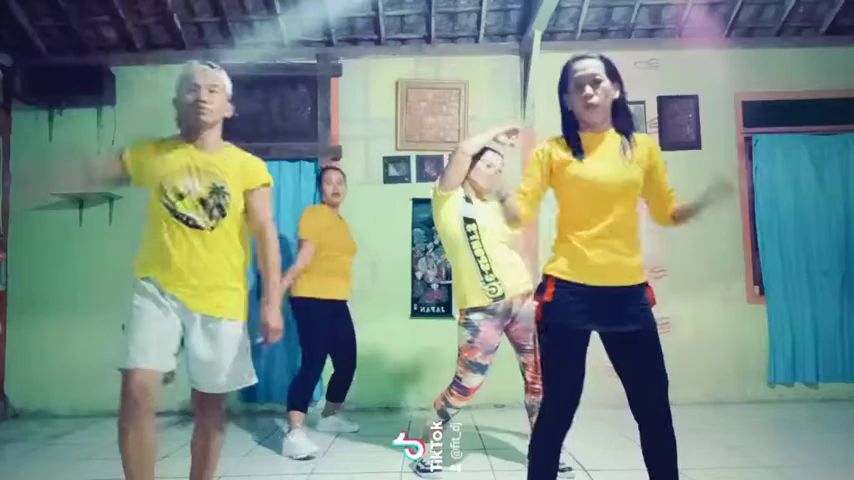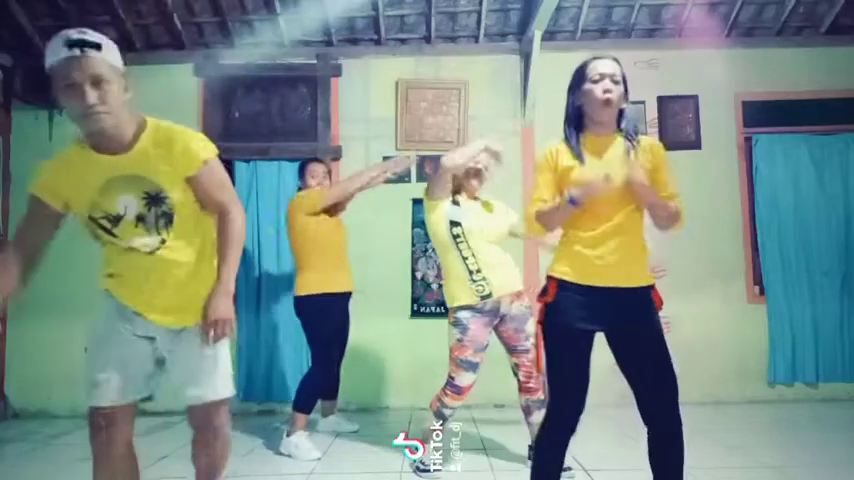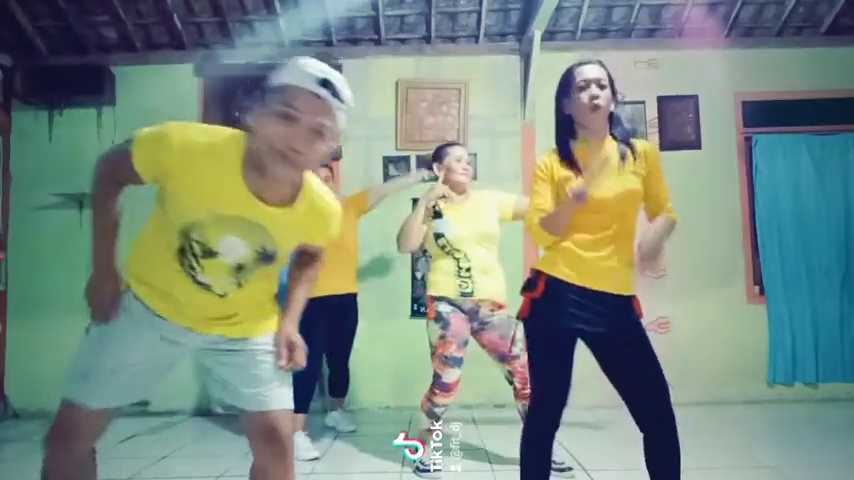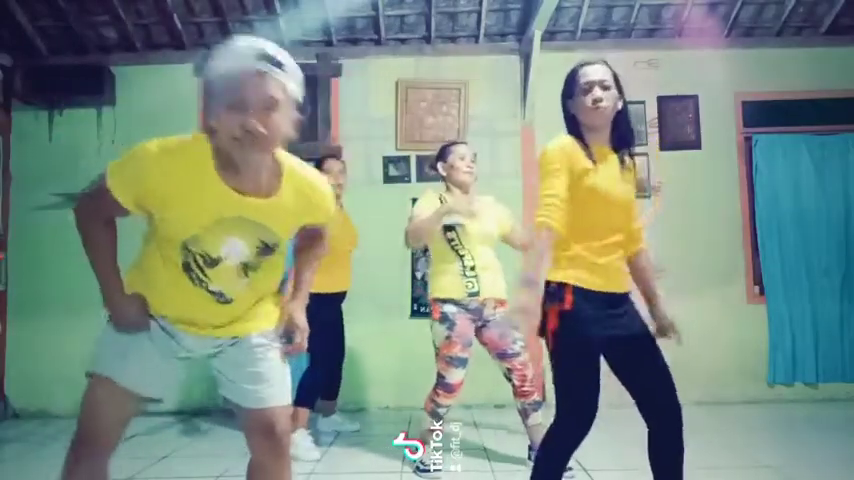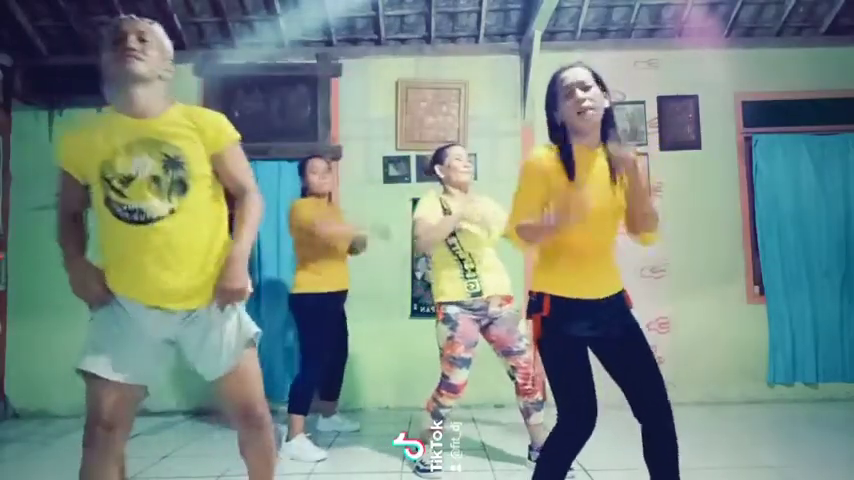
dt=0.7s
person 1, frame 1
left shoulder: (248, 167)
right shoulder: (152, 156)
left elbow: (267, 235)
right elbow: (90, 173)
left wrist: (272, 302)
left hip: (220, 303)
right hip: (157, 292)
left knee: (210, 409)
right knee: (136, 392)
person 1, frame 2
left shoulder: (180, 144)
right shoulder: (59, 171)
left elbow: (230, 213)
left wrist: (223, 294)
left hip: (196, 308)
right hip: (125, 310)
left knee: (210, 419)
right knee: (107, 424)
person 1, frame 3
left shoulder: (321, 209)
right shoulder: (183, 146)
right elbow: (109, 176)
left wrist: (289, 322)
right wrist: (103, 271)
left hip: (245, 325)
right hip: (151, 306)
left knee: (275, 440)
right knee: (67, 436)
person 1, frame 4
left shoulder: (308, 187)
right shoulder: (155, 165)
right elbow: (93, 213)
left wrist: (297, 301)
right wrist: (116, 294)
left hip: (249, 324)
right hip: (156, 315)
left knee: (272, 438)
right knee: (92, 440)
person 1, frame 5
left shoulder: (206, 124)
right shoulder: (83, 141)
left elbow: (248, 194)
right elbow: (70, 214)
left wrist: (238, 259)
right wrist: (77, 266)
left hip: (210, 299)
right hip: (127, 303)
left knee: (252, 414)
right knee: (103, 429)
person 2, frame 1
left shoulder: (642, 148)
right shoulder: (553, 150)
left elbow: (667, 213)
right elbow: (520, 212)
left wrist: (708, 199)
right wrist: (501, 196)
left hip: (628, 293)
right hip: (568, 291)
left knee: (654, 408)
right knee: (558, 407)
person 2, frame 2
left shoulder: (645, 150)
right shoulder: (559, 152)
left elbow: (673, 220)
right elbow: (536, 218)
left wrist: (649, 197)
right wrist: (577, 196)
left hip: (632, 294)
right hip: (573, 292)
left knee: (663, 407)
right knee: (564, 410)
person 2, frame 3
left shoulder: (641, 153)
right shoulder: (551, 162)
left elbow: (665, 212)
right elbow: (541, 233)
left wrist: (657, 235)
right wrist: (581, 190)
left hip: (615, 300)
right hip: (556, 293)
left knee: (657, 410)
right knee: (547, 408)
person 2, frame 4
left shoulder: (624, 162)
right shoulder: (562, 151)
right elbow: (548, 222)
left wrist: (657, 306)
right wrist: (530, 282)
left hip: (617, 303)
right hip: (573, 300)
left knee: (665, 410)
right knee: (576, 417)
person 2, frame 5
left shoulder: (617, 161)
right shoulder: (544, 161)
left elbow: (645, 233)
right elbow: (519, 232)
left wrist: (633, 175)
right wrist: (562, 219)
left hip: (609, 302)
right hip: (559, 305)
left knee: (656, 409)
right knee: (578, 418)
person 3, frame 1
left shoulder: (498, 208)
right shoulder: (448, 197)
right elbow: (464, 149)
left wrist: (536, 293)
right wrist: (496, 133)
left hip: (521, 300)
right hip: (481, 309)
left knee: (537, 374)
right knee: (466, 383)
right ankle: (426, 448)
person 3, frame 2
left shoulder: (494, 207)
right shoulder: (440, 201)
left elbow: (529, 230)
right elbow: (445, 163)
right wrist: (480, 146)
left hip: (511, 299)
right hip: (469, 307)
left knee: (530, 371)
right knee: (460, 382)
right ankle: (425, 449)
person 3, frame 3
left shoulder: (490, 200)
right shoulder: (431, 209)
right elbow: (405, 246)
right wrist: (424, 202)
left hip: (491, 304)
right hip: (448, 304)
left knee: (523, 372)
right knee: (446, 380)
right ankle: (423, 451)
person 3, frame 4
left shoulder: (490, 204)
right shoulder: (431, 201)
left elbow: (522, 241)
right elbow: (412, 238)
right wrist: (446, 211)
left hip: (492, 303)
right hip: (451, 304)
left knee: (523, 371)
right knee: (449, 381)
left ankle: (539, 446)
right ankle: (424, 449)
person 3, frame 5
left shoulder: (486, 205)
right shoulder: (432, 203)
right elbow: (423, 241)
right wrist: (460, 216)
left hip: (497, 301)
right hip: (457, 306)
left knee: (526, 370)
right knee: (454, 381)
left ankle: (539, 445)
right ankle: (424, 448)
person 4, frame 1
left shoulder: (342, 223)
right shoulder: (313, 214)
right elbow: (306, 253)
right wrist: (282, 285)
left hip: (338, 303)
right hip: (312, 300)
left knee: (347, 363)
right knee: (313, 364)
left ankle: (330, 416)
right ankle: (295, 433)
person 4, frame 2
left shoulder: (329, 206)
right shoulder: (299, 203)
left elbow: (349, 191)
right elbow: (342, 189)
left wrist: (381, 174)
right wrist: (383, 167)
left hip: (338, 295)
right hip: (314, 296)
left knee: (333, 359)
right knee: (322, 361)
left ankle: (329, 416)
right ankle: (294, 435)
person 4, frame 3
left shoulder: (350, 207)
left elbow: (386, 188)
left wrist: (420, 175)
left hip: (345, 299)
right hip: (312, 301)
left knee: (340, 361)
right knee: (311, 365)
left ankle: (336, 412)
right ankle: (297, 434)
person 4, frame 4
left shoulder: (340, 210)
left hip: (332, 296)
right hip: (314, 296)
left knee: (335, 358)
right knee: (321, 360)
left ankle: (328, 416)
right ankle: (297, 433)
person 4, frame 5
left shoulder: (334, 210)
right shoulder: (302, 207)
left elbow: (353, 247)
right elbow: (324, 230)
left wrist: (359, 238)
right wrist: (361, 230)
left hip: (334, 296)
right hip: (311, 296)
left knee: (338, 357)
right knee: (312, 363)
left ankle: (329, 416)
right ankle: (294, 438)
